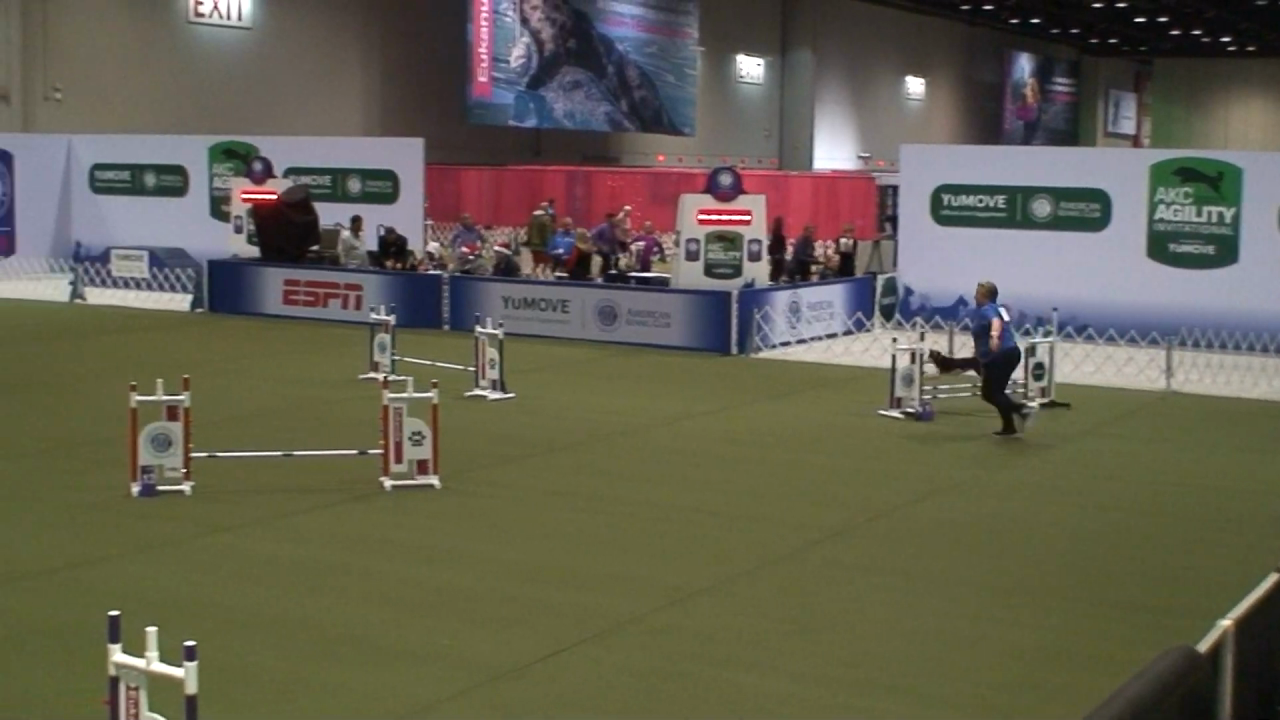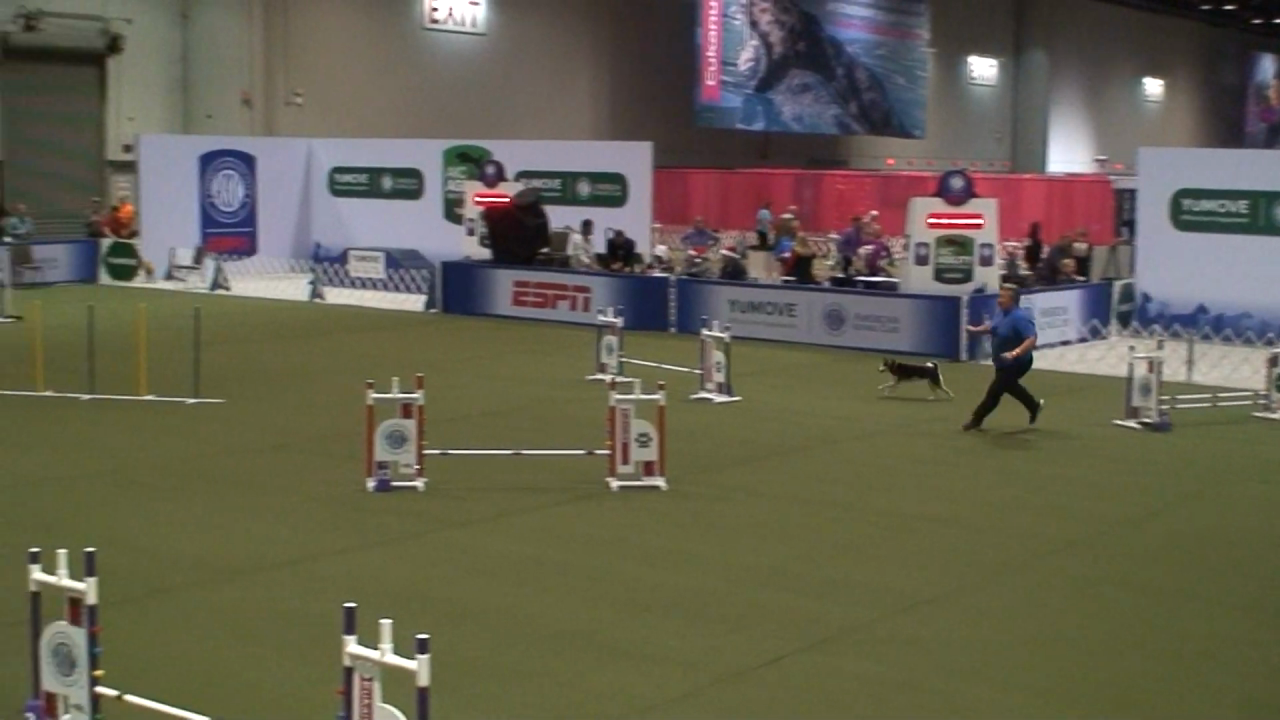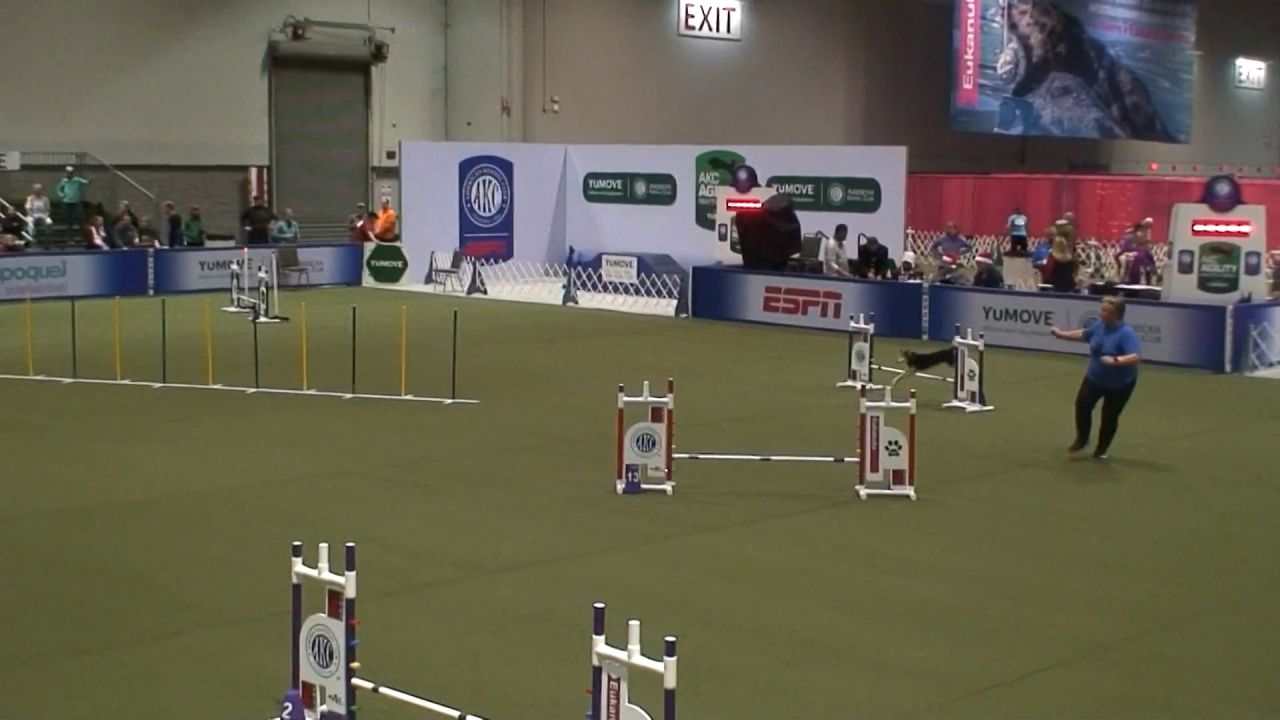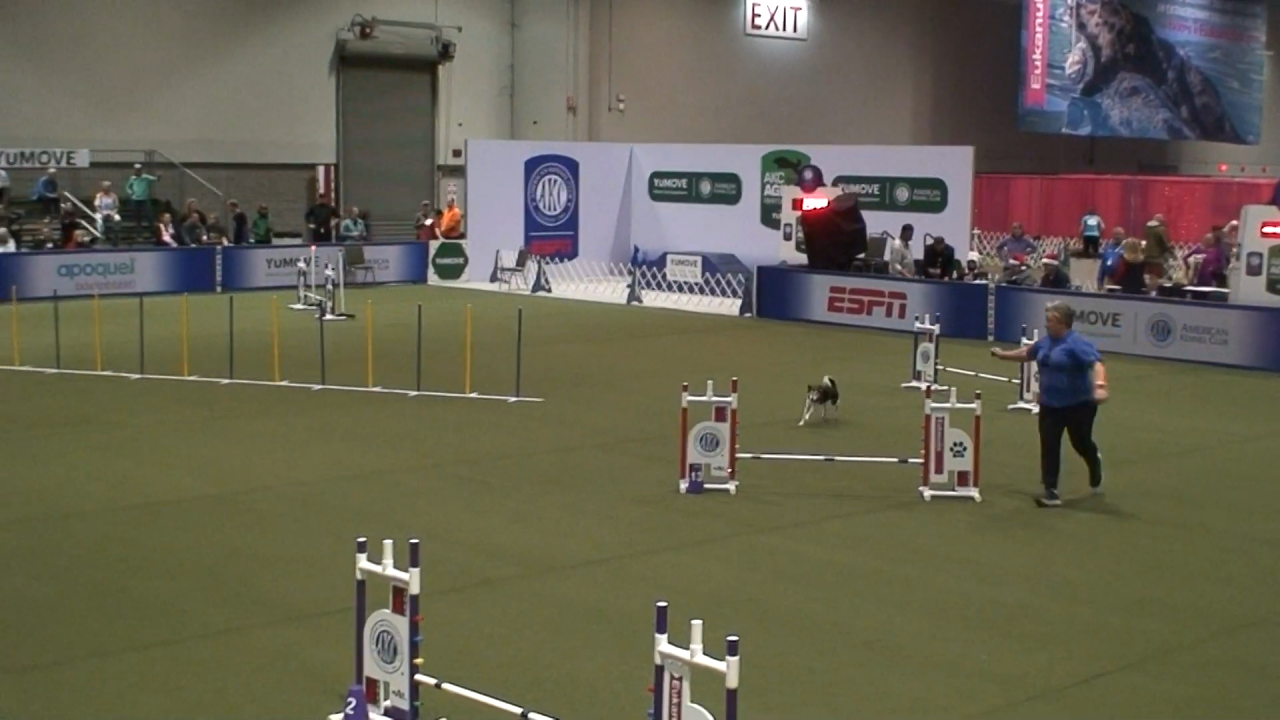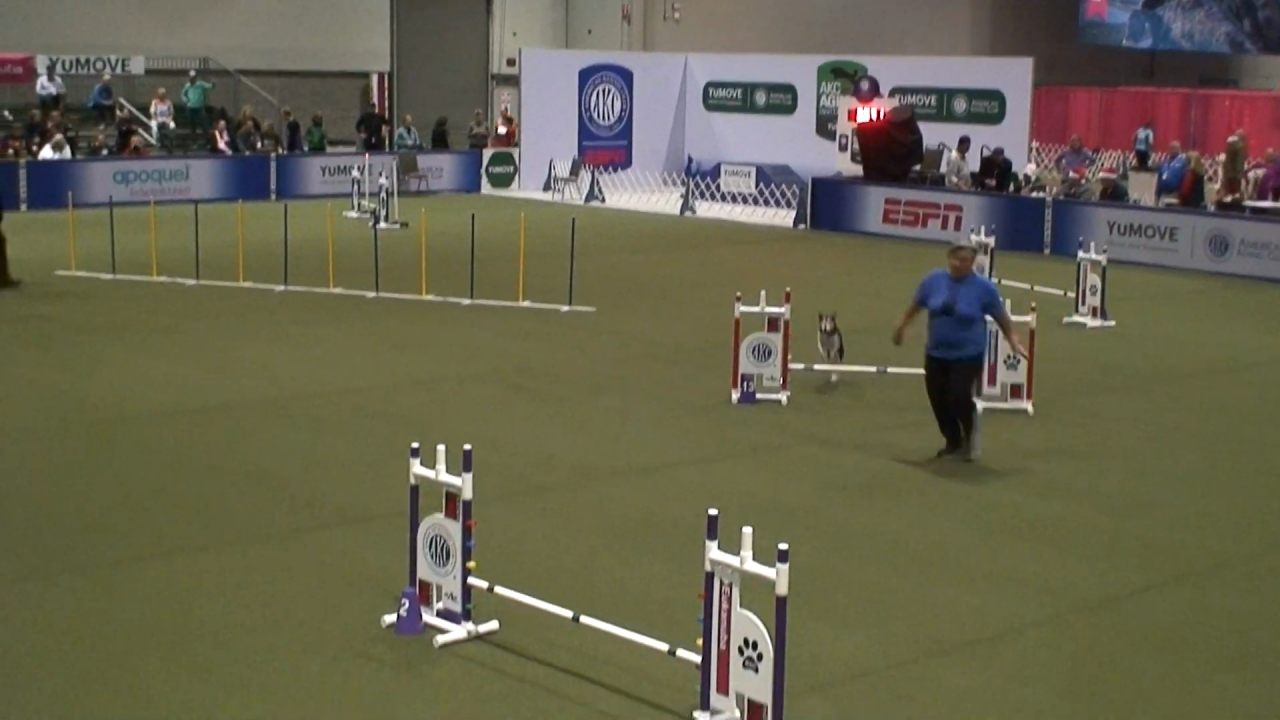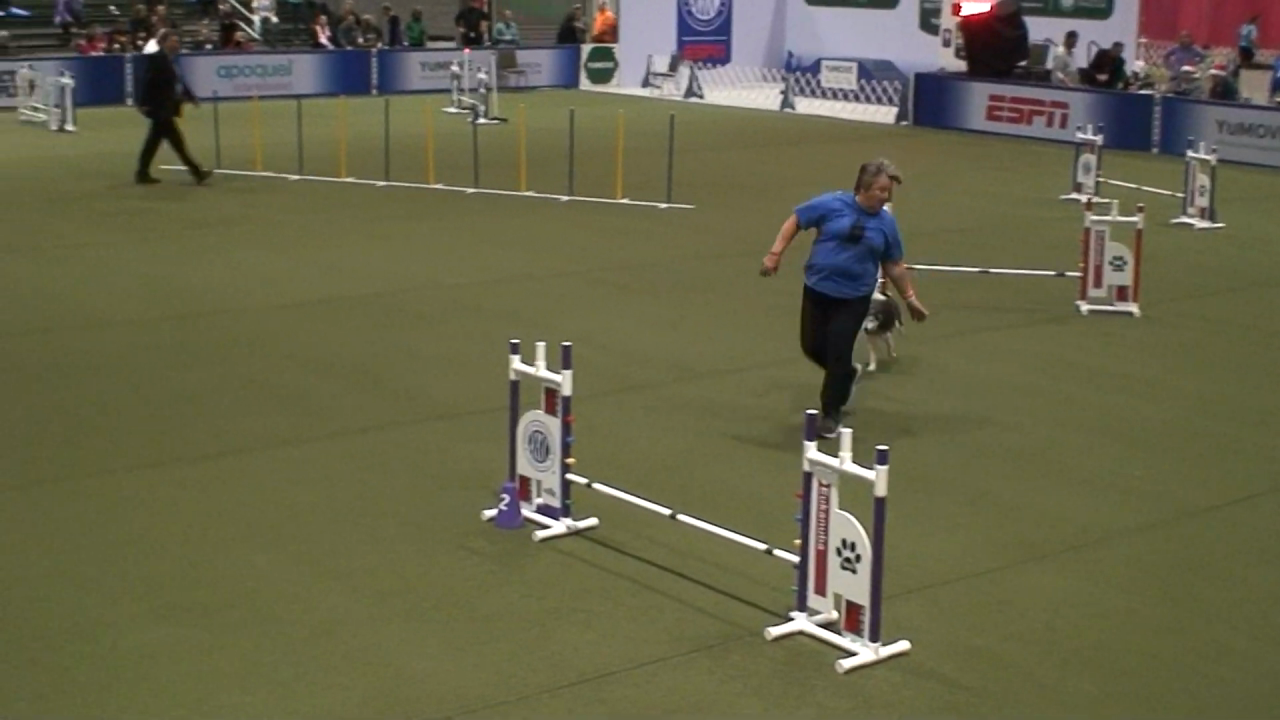
dt=0.7s
person 1, frame 1
left shoulder: (987, 310)
right shoulder: (997, 308)
left elbow: (996, 322)
left wrist: (994, 336)
left hip: (1001, 358)
right hip: (1010, 354)
left knee: (989, 394)
right knee: (996, 391)
left ankle: (1022, 409)
right ankle: (1009, 427)
person 1, frame 2
left shoulder: (1020, 317)
right shoulder: (1002, 313)
left elbow: (1032, 340)
right elbow: (992, 326)
left wrist: (1014, 354)
right wrist: (976, 330)
left hip: (1016, 363)
right hip: (1002, 361)
left knee: (994, 390)
right knee: (1012, 386)
left ankle: (976, 420)
right ankle: (1034, 406)
person 1, frame 3
left shoulder: (1125, 334)
right shoulder: (1100, 326)
left elbow: (1135, 358)
right elbow: (1083, 334)
left wrist: (1115, 361)
right wrist: (1061, 334)
left hip: (1120, 384)
right hip: (1094, 378)
left knee: (1110, 416)
right knee: (1082, 406)
left ankle: (1102, 447)
right ankle: (1081, 439)
person 1, frame 4
left shoulder: (1077, 343)
right shoulder: (1046, 340)
left elbow: (1096, 365)
right elbow: (1029, 352)
left wrist: (1100, 386)
right wrist: (1003, 354)
left hip: (1078, 402)
right hip: (1050, 403)
left knee: (1081, 442)
right knee: (1048, 443)
left ankle: (1095, 464)
right ankle: (1050, 491)
person 1, frame 5
left shoulder: (983, 287)
right shoulder: (934, 280)
left elbow: (1000, 315)
right elbow: (916, 304)
left wrist: (1014, 340)
right wrist: (901, 326)
left hip: (968, 355)
right hip: (937, 353)
left knee: (959, 397)
right knee: (939, 399)
left ankle: (967, 437)
right ankle: (953, 442)
person 1, frame 6
left shoulder: (886, 223)
right shoulder: (832, 203)
left elbow: (894, 265)
right elbow: (795, 221)
left wrist: (910, 298)
right wrist: (775, 254)
left hip: (853, 297)
right hip: (817, 289)
left knee: (839, 349)
right knee: (814, 346)
left ankle: (832, 414)
right ankle: (847, 372)
